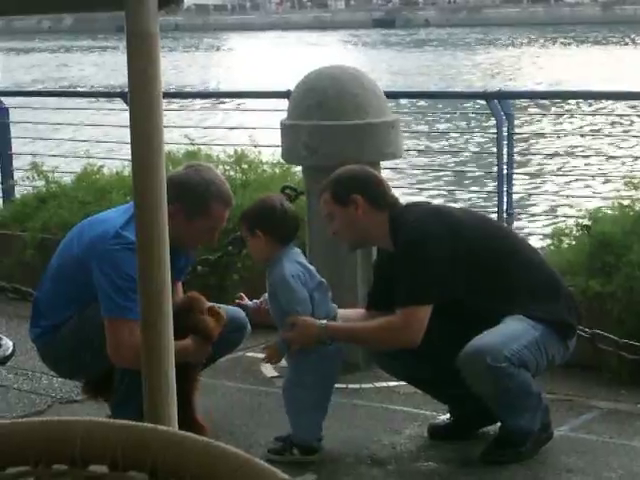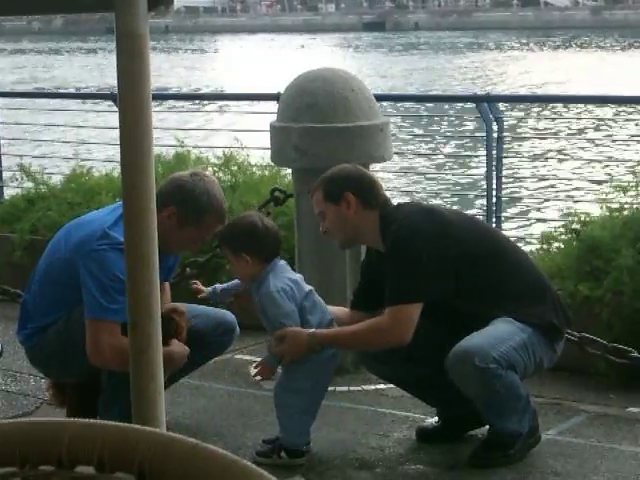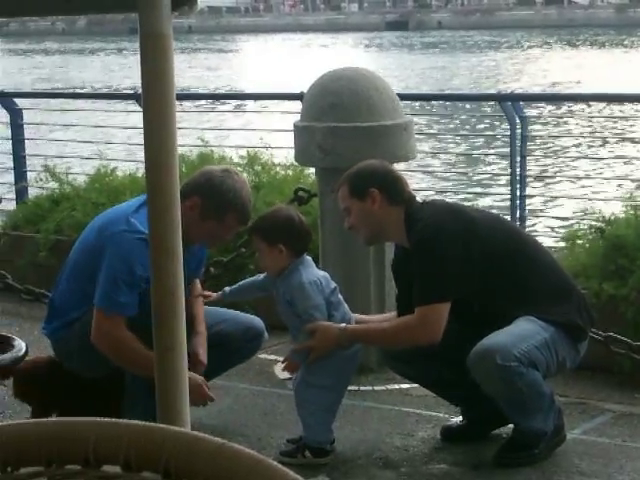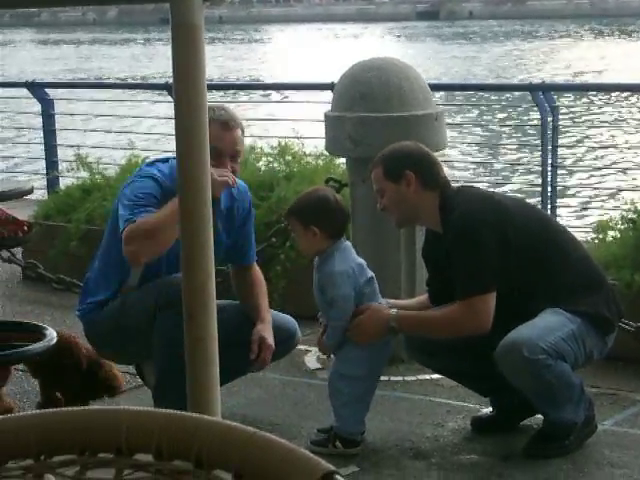
dt=1s
person 1, frame 1
left shoulder: (422, 231)
right shoulder: (395, 244)
left elbow: (408, 331)
right elbow: (375, 316)
left wrist: (322, 331)
right wrist: (310, 315)
left hip: (542, 319)
right hip: (485, 318)
left knee: (482, 357)
right knee: (385, 343)
left ankle: (529, 424)
right ankle: (473, 407)
person 1, frame 2
left shoulder: (412, 231)
right shoulder: (382, 247)
left elbow: (398, 329)
right elbow: (359, 316)
left wrist: (313, 340)
left hip: (531, 323)
right hip: (471, 322)
left knee: (471, 357)
right knee: (374, 345)
left ankle: (519, 426)
right ankle: (461, 410)
person 1, frame 3
left shoulder: (437, 228)
right shoulder: (410, 244)
left elbow: (427, 328)
right elbow: (410, 319)
left wrist: (344, 335)
right wrist: (347, 320)
left hip: (554, 322)
right hip: (494, 322)
left knee: (493, 357)
right knee: (398, 345)
left ankle: (544, 424)
right ankle: (485, 408)
person 1, frame 4
left shoulder: (473, 217)
right shoulder: (440, 232)
left elbow: (476, 317)
right elbow: (441, 302)
left wrist: (391, 320)
right wrist: (382, 307)
left hip: (581, 313)
right hip: (522, 312)
left knee: (520, 349)
right knee: (422, 339)
left ankle: (574, 414)
right ankle: (514, 399)
person 2, frame 1
left shoulder: (177, 232)
right shoulder: (122, 247)
left elbow: (173, 287)
right elbow: (123, 351)
right wrist: (189, 349)
left hip: (123, 322)
left knee: (234, 324)
left ankle: (140, 389)
right ankle: (128, 421)
person 2, frame 2
left shoulder: (162, 230)
right shoulder: (109, 248)
left elbow: (161, 284)
right elbow: (103, 350)
right wrist: (168, 356)
left hip: (108, 320)
left knee: (222, 327)
left ankle: (127, 391)
right ankle: (117, 420)
person 2, frame 3
left shoulder: (192, 224)
right shoulder: (132, 237)
left elbow: (190, 282)
right elbow: (105, 334)
left wrist: (199, 335)
left hip: (146, 327)
left knee: (250, 332)
left ankle: (153, 392)
right ankle: (142, 421)
person 2, frame 4
left shoulder: (237, 195)
right shoulder: (151, 182)
left elbow: (245, 268)
right elbow: (136, 250)
left wrist: (263, 322)
left hip: (179, 317)
right hip: (111, 318)
left knee: (284, 332)
right knee: (183, 287)
left ankle: (185, 383)
right ankle: (172, 411)
person 3, frame 1
left shoulder: (286, 273)
right shoulder: (287, 261)
left elbow: (302, 319)
left wrist: (281, 347)
left hip: (316, 345)
right hip: (317, 343)
left knee: (301, 391)
right knee: (301, 391)
left ankle: (305, 445)
right ankle: (306, 435)
person 3, frame 2
left shoulder: (273, 290)
right shoulder: (268, 273)
right elbow: (242, 285)
left wrist: (271, 361)
right wrist: (212, 292)
left knee: (290, 394)
right knee: (290, 392)
left ankle: (293, 448)
right ankle: (294, 437)
person 3, frame 3
left shoulder: (303, 282)
right shoulder: (283, 275)
right elbow: (257, 284)
left wrist: (298, 356)
right wrist: (223, 295)
left hip: (335, 348)
left knee: (311, 391)
right knee: (305, 389)
left ankle: (318, 447)
right ankle: (318, 436)
person 3, frame 4
left shoulder: (337, 269)
right shoulder: (334, 254)
left elbow: (343, 310)
left wrist: (329, 342)
right wrist: (326, 330)
left knee: (344, 382)
right knee: (348, 382)
left ankle: (347, 437)
right ankle: (349, 426)
